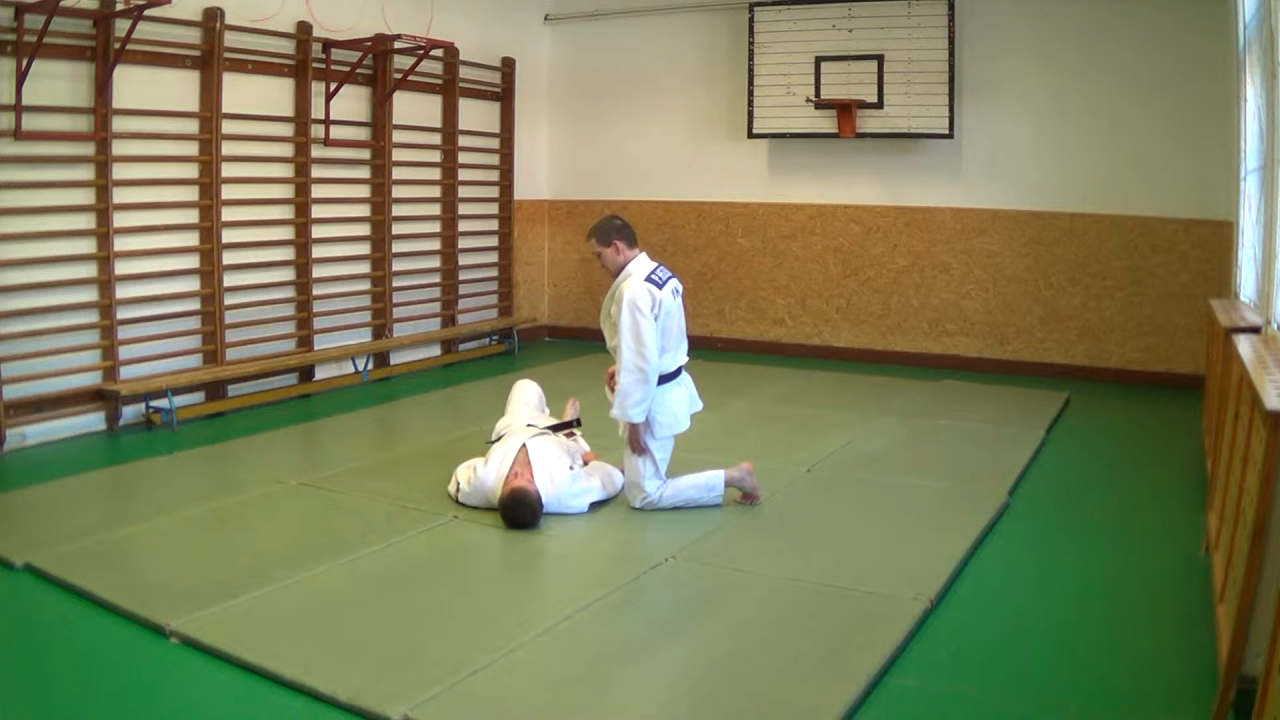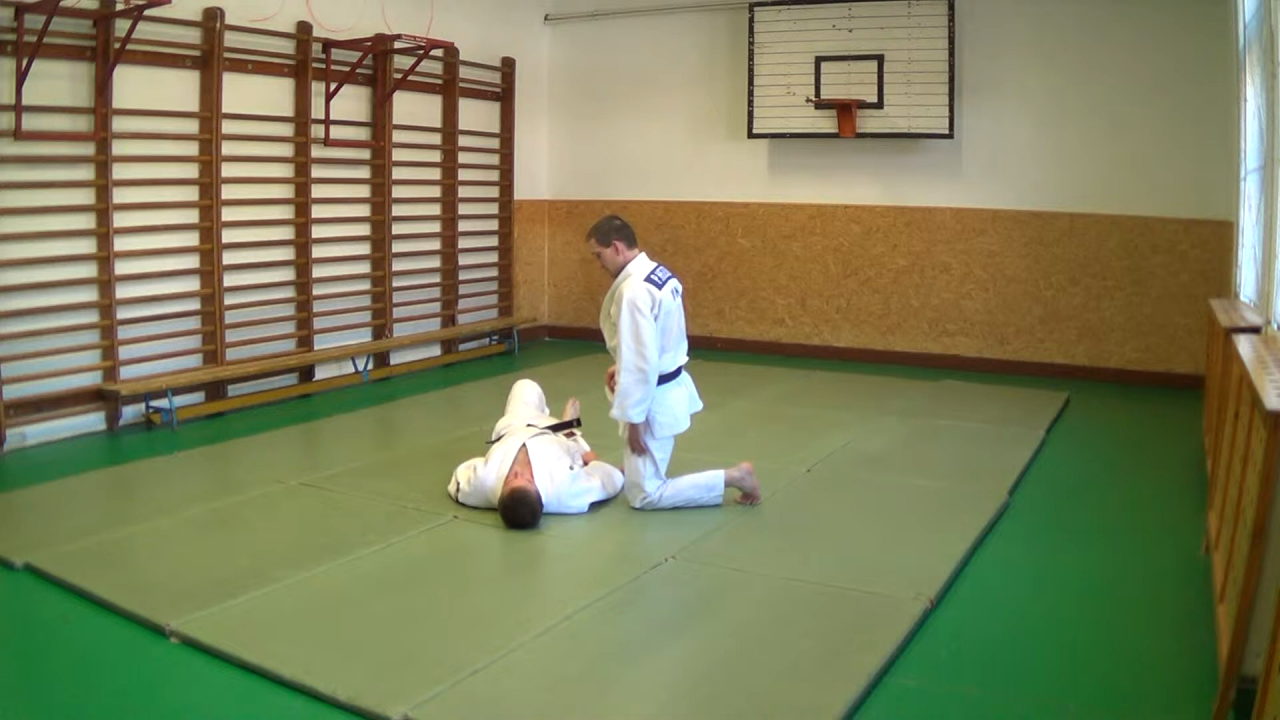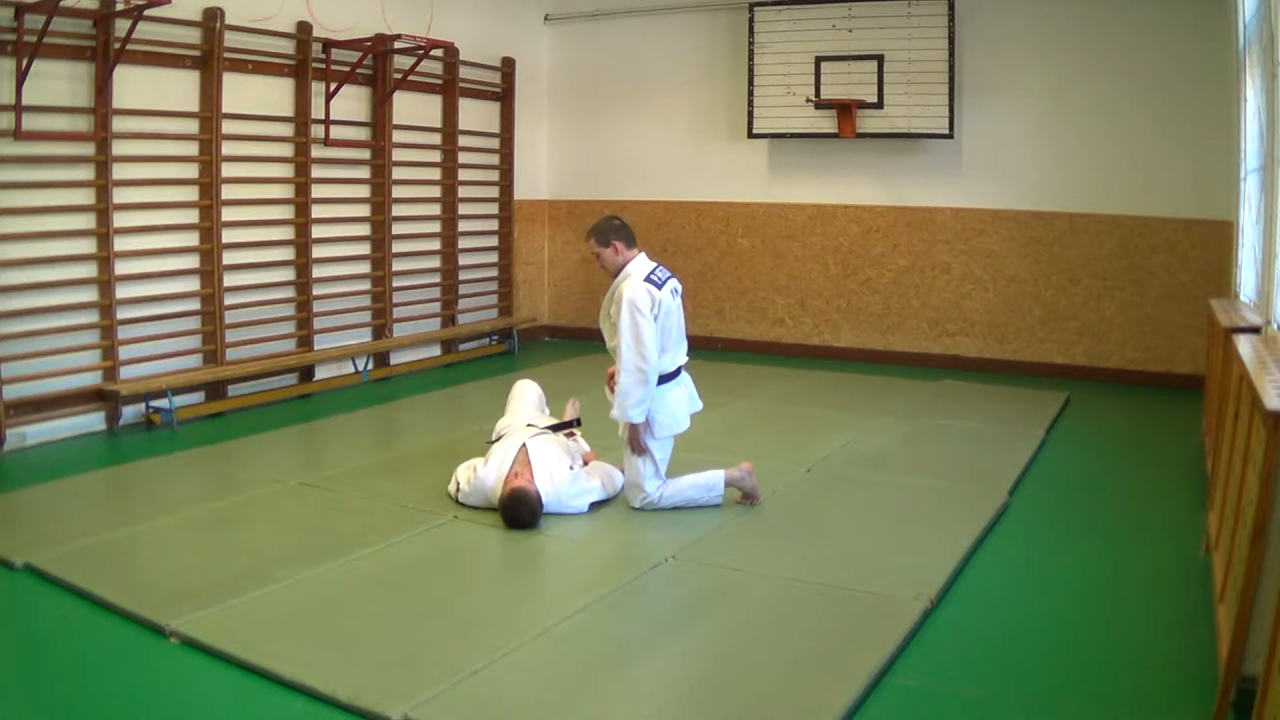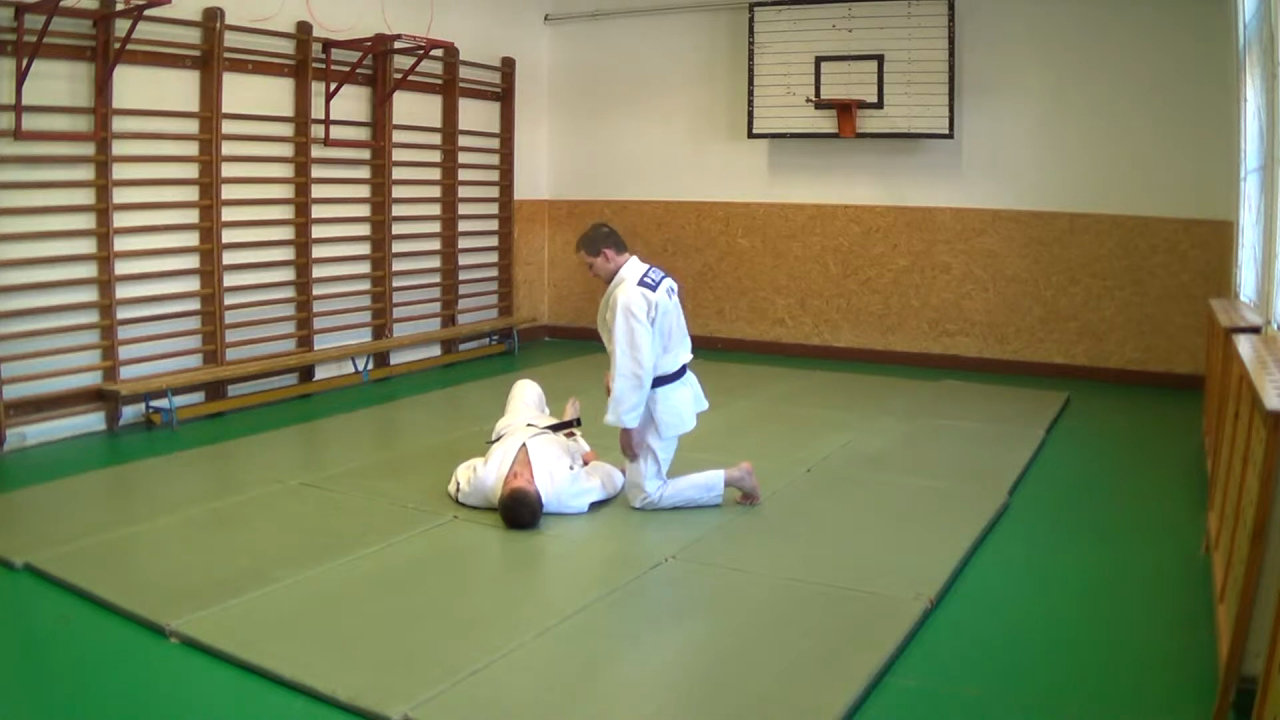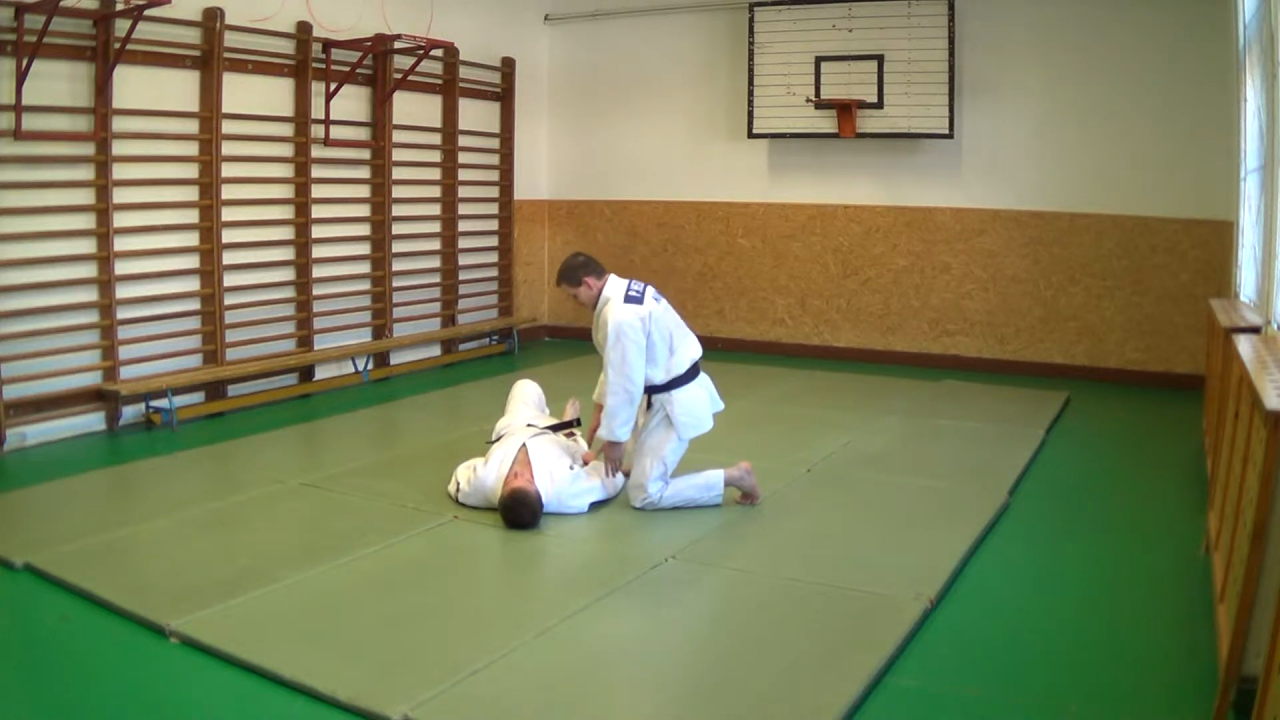
dt=0.3s
person 1, frame 1
left shoulder: (634, 290)
right shoulder: (656, 274)
left elbow: (640, 363)
left wrist: (634, 418)
right wrist: (620, 366)
left hip: (655, 398)
right hip: (668, 387)
left knee: (643, 495)
left ankle: (734, 476)
person 1, frame 2
left shoulder: (633, 290)
right shoulder: (655, 273)
left elbow: (641, 363)
left wrist: (634, 419)
right wrist: (620, 366)
left hip: (654, 398)
right hip: (668, 387)
left knee: (643, 495)
left ankle: (734, 476)
person 1, frame 3
left shoulder: (633, 290)
right shoulder: (655, 274)
left elbow: (641, 363)
left wrist: (634, 419)
right wrist: (621, 366)
left hip: (655, 398)
right hip: (668, 388)
left knee: (643, 496)
left ankle: (734, 477)
person 1, frame 4
left shoulder: (628, 295)
right shoulder: (650, 275)
left elbow: (634, 367)
left wrist: (626, 423)
right wrist: (617, 374)
left hip: (658, 399)
right hip: (672, 386)
left knee: (643, 495)
left ankle: (733, 477)
person 1, frame 5
left shoulder: (620, 315)
right shoulder: (624, 291)
left elbow: (625, 382)
right elbow: (617, 367)
left wrist: (614, 437)
right wrist: (600, 411)
left hip: (677, 402)
right hip: (681, 391)
left knee: (644, 495)
left ankle: (733, 476)
person 2, frame 1
left shoulder: (482, 484)
right shoulder: (564, 489)
left elbow: (458, 483)
right elbow: (611, 480)
left knee: (526, 387)
right ankle: (568, 430)
person 2, frame 2
left shoulder: (482, 484)
right shoulder: (564, 489)
left elbow: (459, 479)
right elbow: (611, 480)
left knee: (526, 387)
right ankle: (567, 426)
person 2, frame 3
left shoulder: (482, 484)
right shoulder: (564, 488)
left elbow: (458, 483)
right elbow: (612, 479)
left knee: (525, 387)
right ankle: (568, 431)
person 2, frame 4
left shoulder: (482, 484)
right shoulder: (565, 489)
left elbow: (458, 482)
right elbow: (612, 480)
left knee: (526, 387)
right ankle: (567, 427)
person 2, frame 5
left shoulder: (482, 484)
right shoulder: (565, 489)
left elbow: (459, 479)
right elbow: (612, 479)
left knee: (525, 386)
right ankle: (567, 429)
